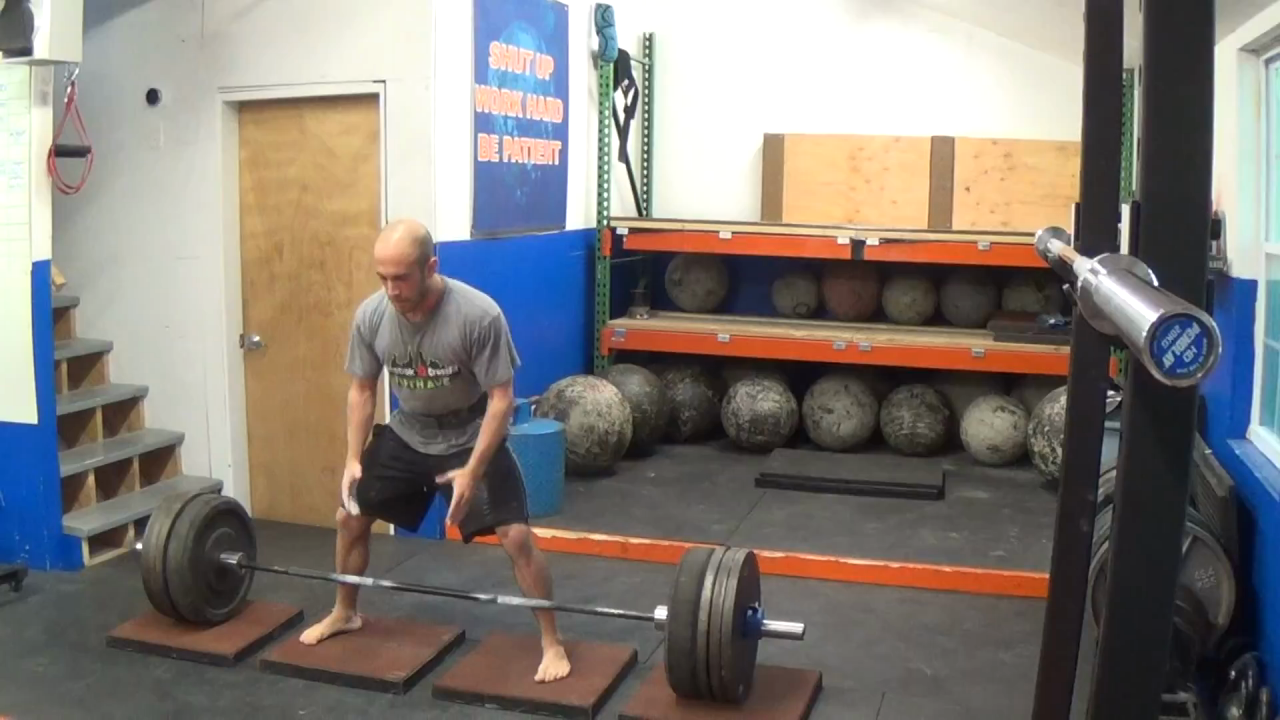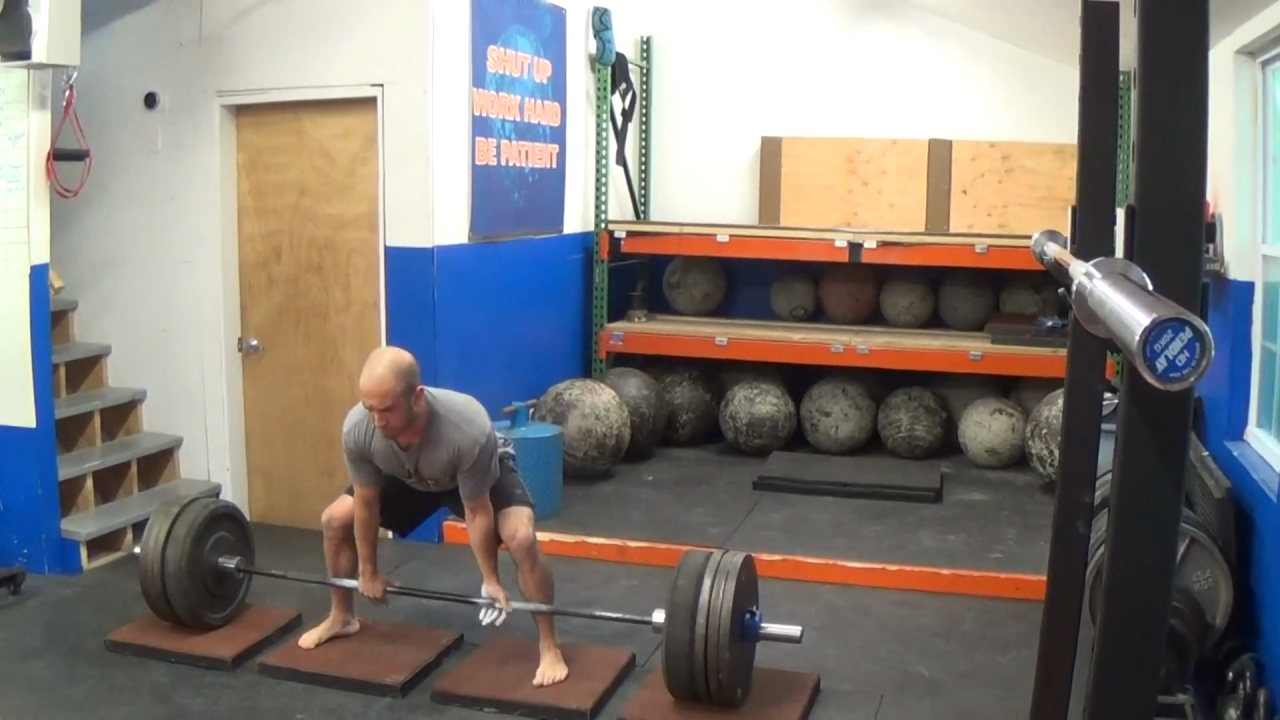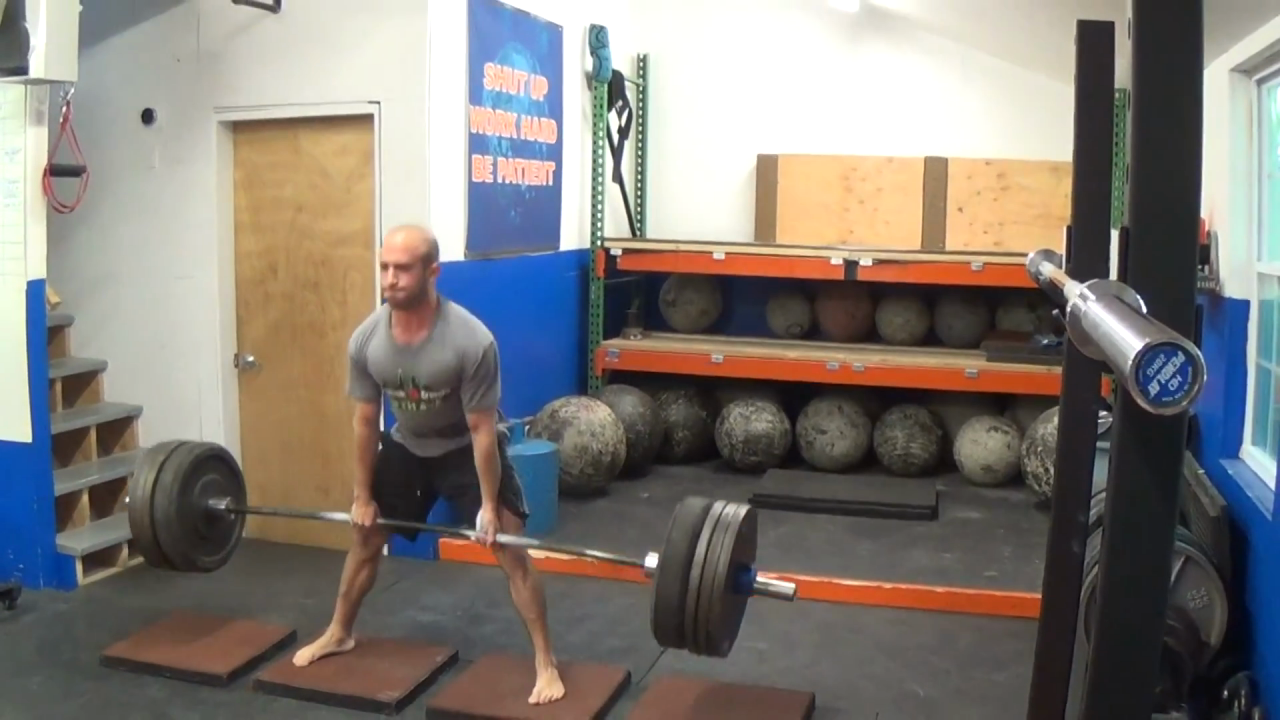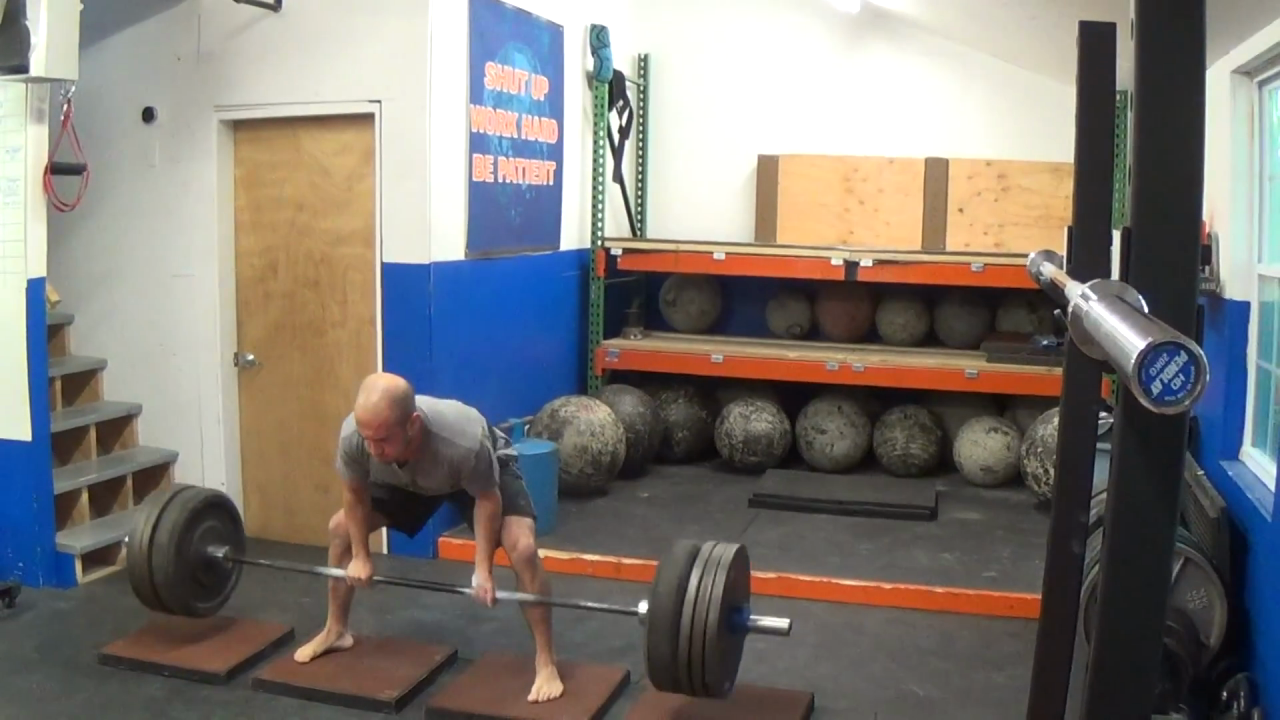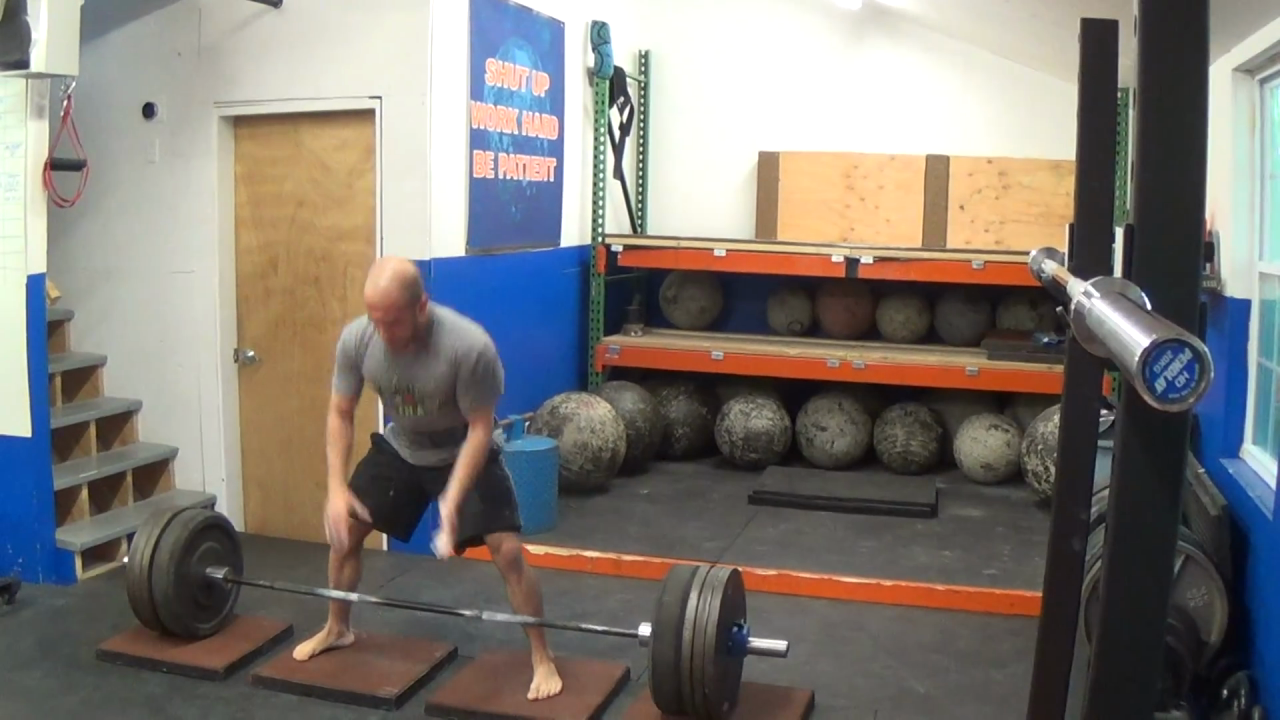
dt=0.7s
person 1, frame 1
left shoulder: (479, 314)
right shoulder: (371, 315)
left elbow: (501, 398)
right elbow: (361, 389)
left wrist: (473, 471)
right wrist: (352, 458)
left hip: (471, 437)
right hip: (405, 434)
left knee: (516, 538)
right knee: (350, 518)
left ankle: (552, 643)
right ankle: (344, 614)
person 1, frame 2
left shoulder: (469, 429)
right shoulder: (357, 430)
left elbow: (477, 511)
right elbow: (366, 503)
left wrist: (490, 581)
right wrist: (368, 570)
left hip: (482, 474)
left knee: (521, 538)
right knee: (335, 521)
left ankle: (549, 647)
right ankle: (341, 618)
person 1, frame 3
left shoulder: (470, 341)
right shoulder: (366, 338)
left elbow: (483, 428)
right elbow: (366, 421)
left wrist: (490, 507)
right wrist: (362, 497)
left hip: (466, 449)
right hip: (404, 447)
left knee: (510, 551)
right knee: (365, 540)
left ankle: (546, 666)
right ankle: (338, 635)
person 1, frame 4
left shoulder: (465, 440)
right shoulder: (352, 437)
left elbow: (487, 499)
right elbow: (355, 494)
left wrist: (483, 568)
right wrist: (361, 557)
left hip: (485, 471)
left knee: (522, 549)
right knee: (340, 527)
left ankle: (545, 663)
right ankle: (335, 631)
person 1, frame 5
left shoulder: (468, 346)
right shoulder: (356, 339)
left elbow: (480, 430)
right elbow: (340, 413)
left wrist: (452, 501)
right wrist: (337, 486)
left hip: (464, 448)
right hip: (400, 449)
left knee: (507, 554)
right knee: (340, 529)
left ankle: (542, 658)
right ankle: (337, 628)
